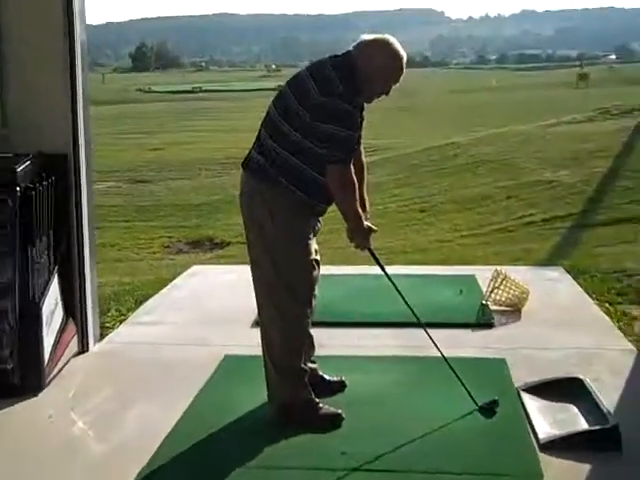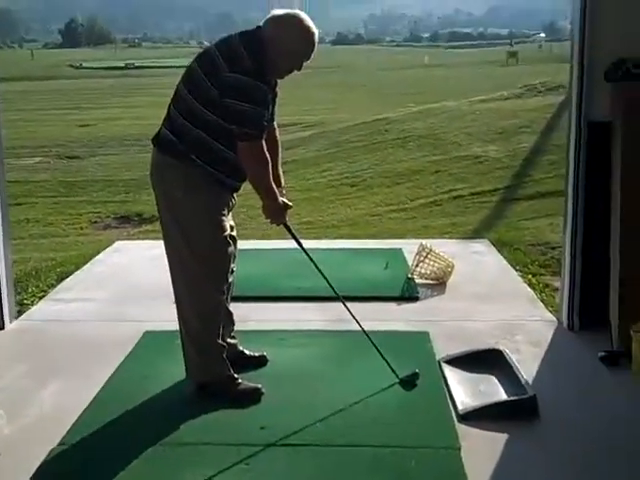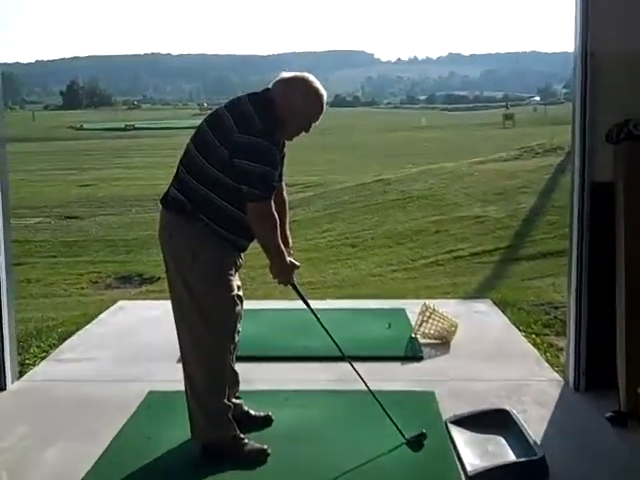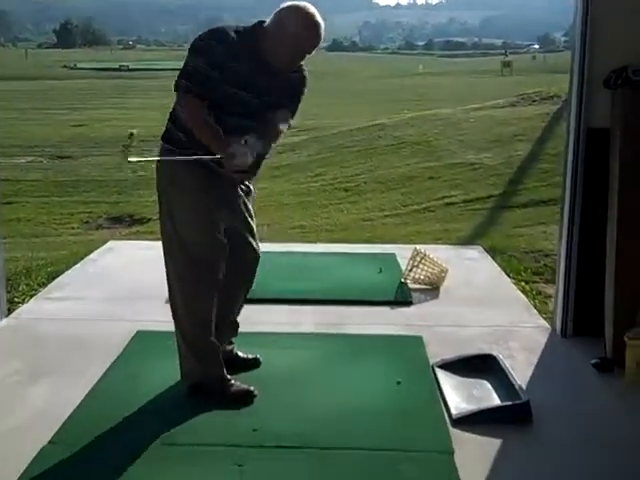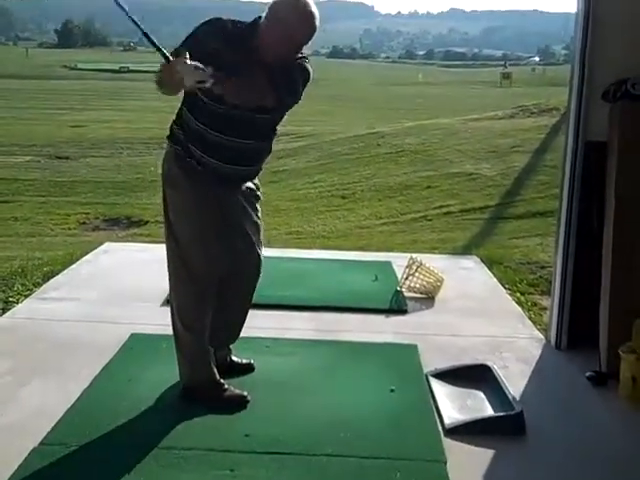
dt=1s
person 1, frame 1
left shoulder: (341, 84)
right shoulder: (335, 95)
left elbow: (353, 154)
right elbow: (337, 172)
left wrist: (362, 209)
right wrist: (356, 223)
left hip: (288, 197)
right hip: (274, 199)
left knee: (299, 288)
right knee: (286, 297)
left ankle: (302, 370)
right ankle: (292, 398)
person 1, frame 2
left shoulder: (256, 63)
right shoulder: (243, 71)
left elbow: (266, 130)
right elbow: (250, 148)
left wrist: (278, 185)
right wrist: (271, 199)
left hip: (205, 173)
right hip: (186, 176)
left knee: (219, 263)
right knee: (201, 274)
left ankle: (223, 346)
right ankle: (210, 373)
person 1, frame 3
left shoulder: (263, 122)
right shoulder: (253, 132)
left elbow: (275, 190)
right elbow: (260, 209)
left wrist: (286, 246)
right wrist: (279, 259)
left hip: (212, 232)
right hip: (194, 234)
left knee: (224, 323)
right knee: (208, 333)
left ankle: (227, 407)
right ankle: (215, 434)
person 1, frame 4
left shoulder: (292, 77)
right shoulder: (219, 45)
left elbow: (277, 121)
right elbow: (188, 103)
left wrist: (253, 145)
right wrist: (224, 148)
left hip: (231, 174)
right hip: (188, 170)
left knee: (243, 257)
right knee: (199, 270)
left ankle: (220, 347)
right ankle: (204, 373)
person 1, frame 5
left shoulder: (296, 71)
right shoulder: (216, 35)
left elbow: (254, 92)
right elbow: (165, 83)
left wrist: (209, 78)
right wrist: (179, 72)
left hip: (241, 179)
right hip: (191, 172)
left knee: (244, 265)
right knee: (197, 273)
left ankle: (218, 352)
right ankle: (199, 377)
